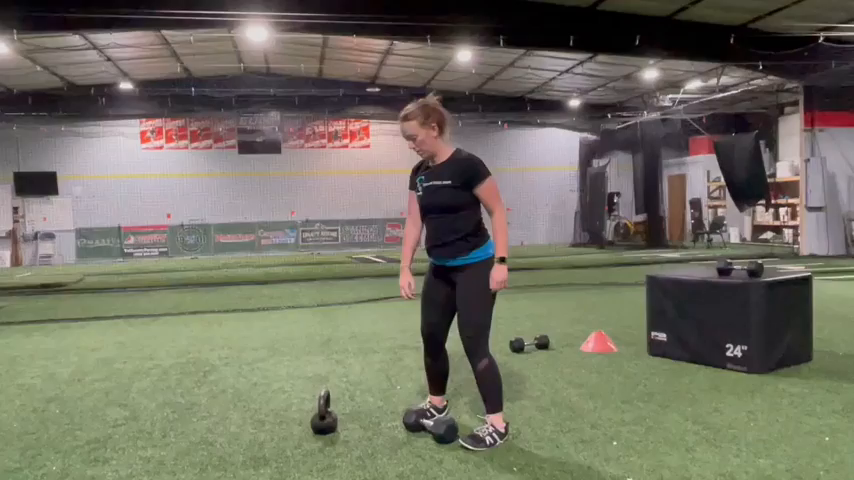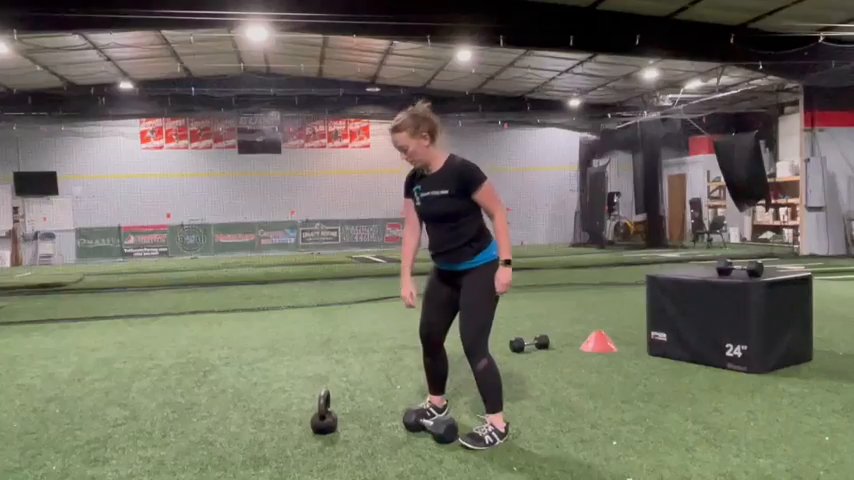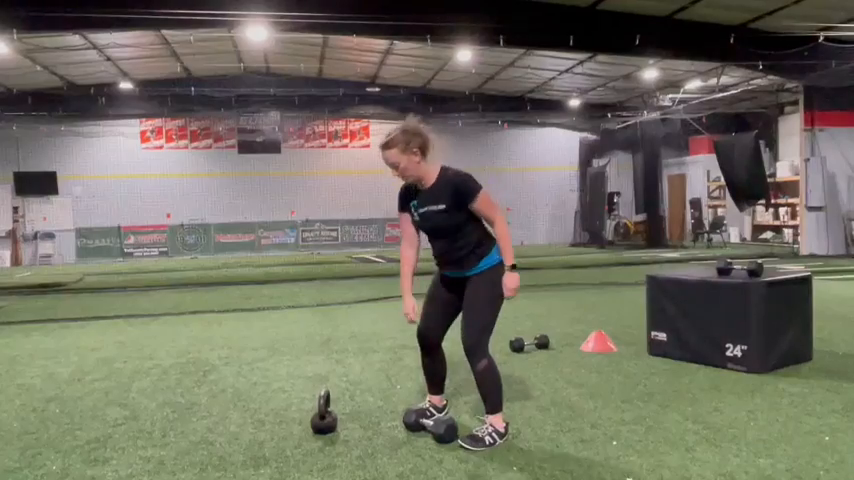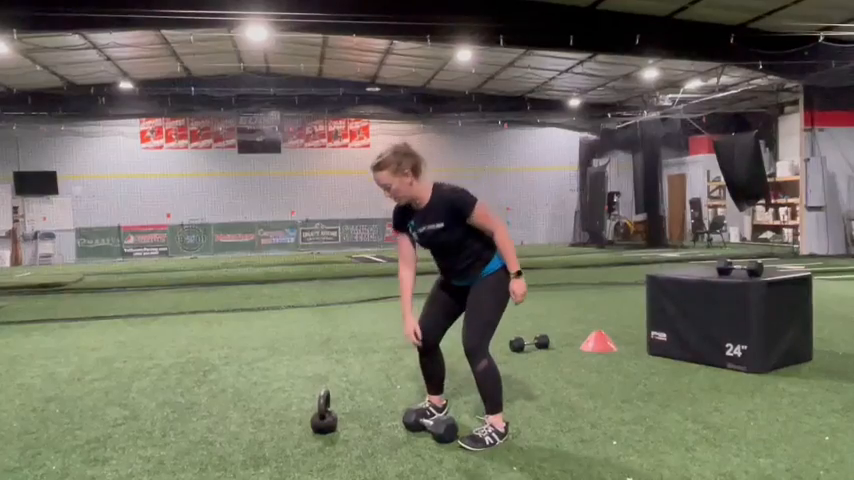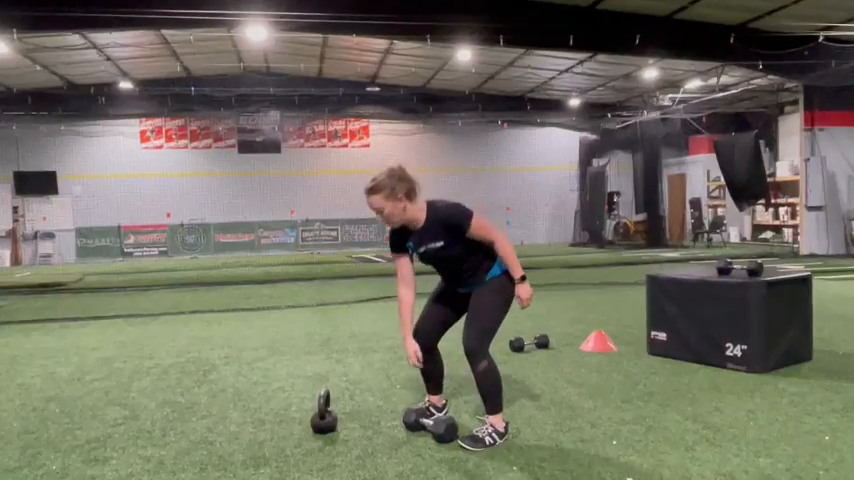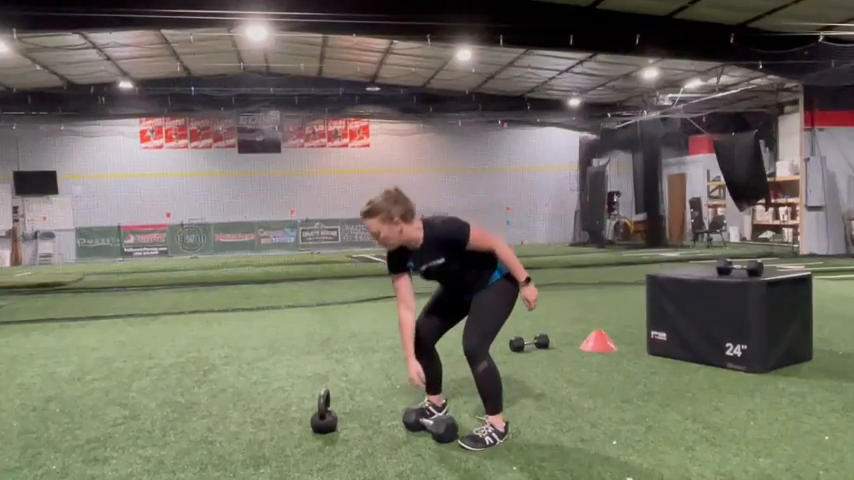
dt=0.1s
person 1, frame 1
left shoulder: (467, 165)
right shoulder: (419, 173)
left elbow: (498, 213)
right elbow: (414, 223)
left wrist: (501, 261)
right wrist: (405, 269)
left hip: (475, 267)
right hip: (440, 270)
left knee: (474, 343)
right knee: (431, 336)
left ankle: (497, 424)
right ankle: (437, 404)
person 1, frame 2
left shoulder: (462, 171)
right shoulder: (413, 181)
left elbow: (498, 214)
right elbow: (412, 230)
left wrist: (505, 263)
right wrist: (406, 278)
left hip: (479, 270)
right hip: (444, 272)
left knee: (473, 344)
right knee: (429, 336)
left ankle: (497, 424)
right ankle: (437, 403)
person 1, frame 3
left shoulder: (457, 182)
right shoulder: (407, 195)
left elbow: (498, 221)
right elbow: (409, 245)
left wrist: (510, 270)
right wrist: (406, 295)
left hip: (485, 273)
right hip: (450, 276)
left knee: (473, 343)
right knee: (426, 334)
left ankle: (498, 424)
right ankle: (437, 404)
person 1, frame 4
left shoulder: (452, 198)
right shoulder: (403, 214)
left elbow: (497, 230)
right elbow: (406, 265)
left wrist: (516, 275)
right wrist: (407, 316)
left hip: (488, 277)
right hip: (453, 281)
left knee: (474, 345)
right knee: (424, 336)
left ankle: (498, 425)
right ankle: (437, 403)
person 1, frame 5
left shoulder: (447, 214)
right shoulder: (399, 236)
left elbow: (496, 239)
right elbow: (405, 288)
left wrist: (519, 280)
right wrist: (408, 339)
left hip: (493, 280)
right hip: (456, 286)
left knee: (474, 344)
right knee: (424, 336)
left ankle: (498, 425)
right ankle: (437, 404)
person 1, frame 6
left shoulder: (444, 230)
right shoulder: (398, 255)
left elbow: (496, 244)
right elbow: (406, 308)
left wrist: (525, 282)
right wrist: (411, 360)
left hip: (494, 284)
left knee: (473, 346)
right knee: (422, 336)
left ankle: (497, 425)
right ankle: (436, 403)
